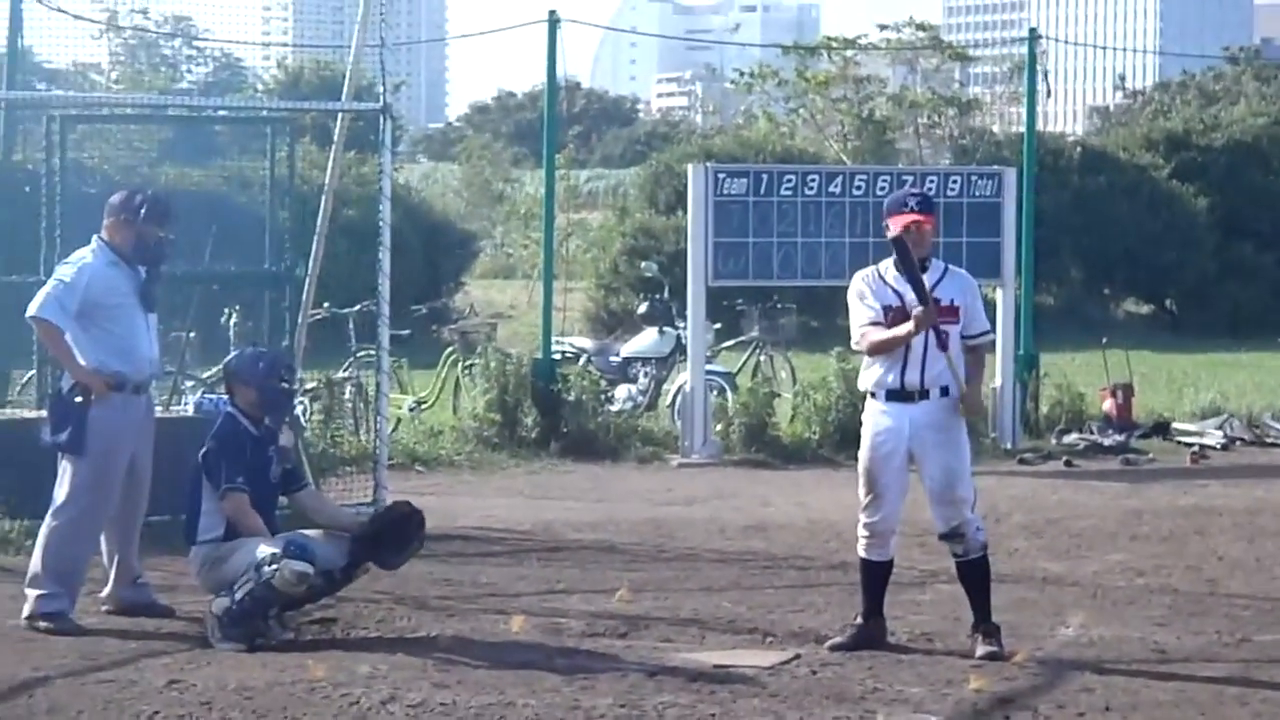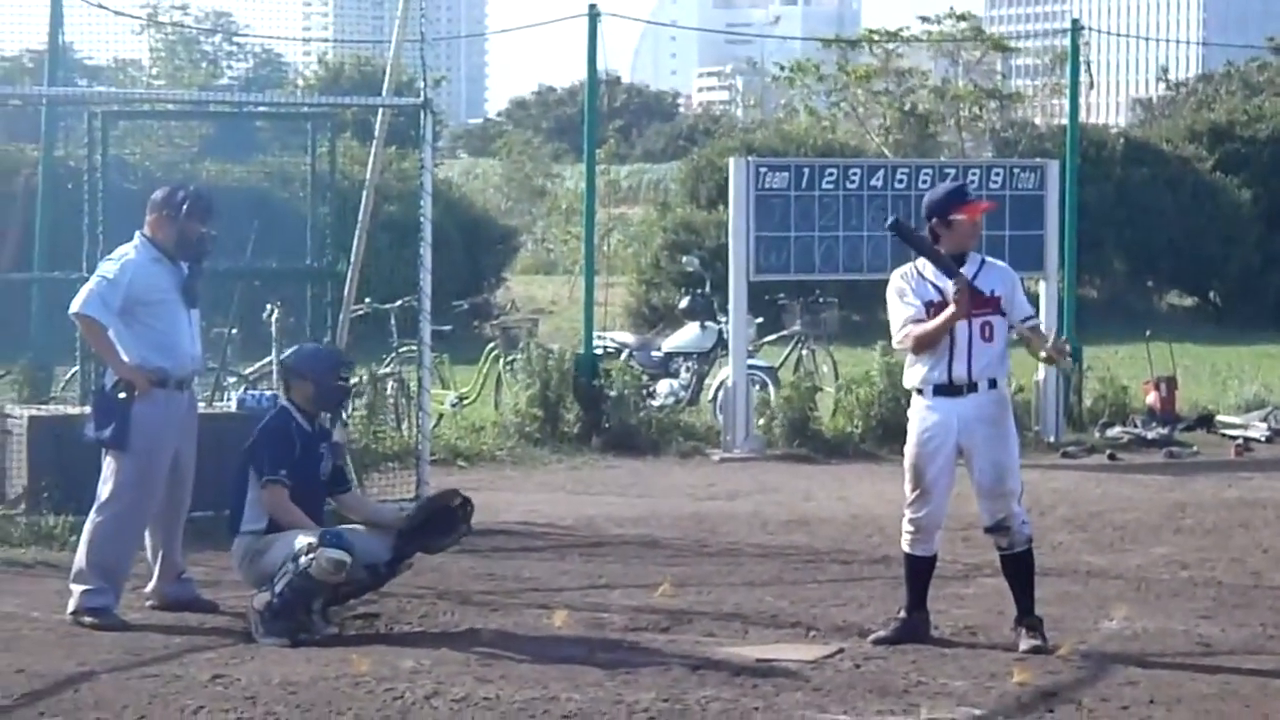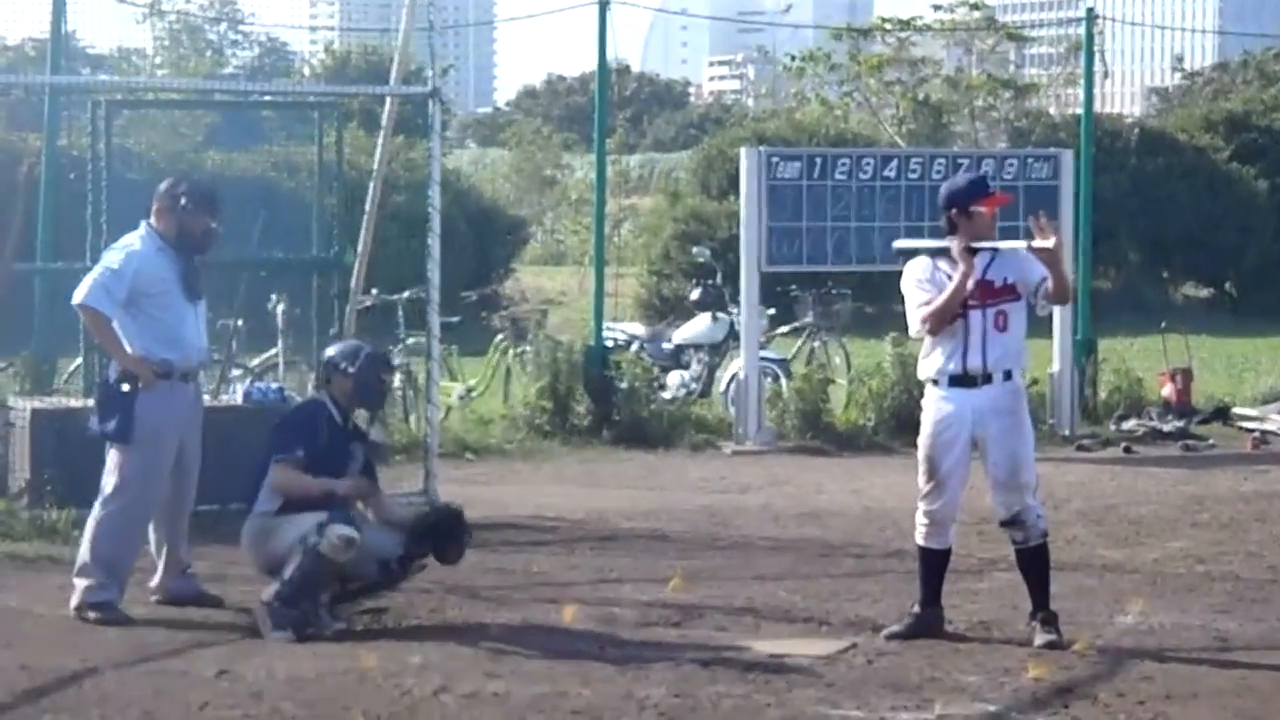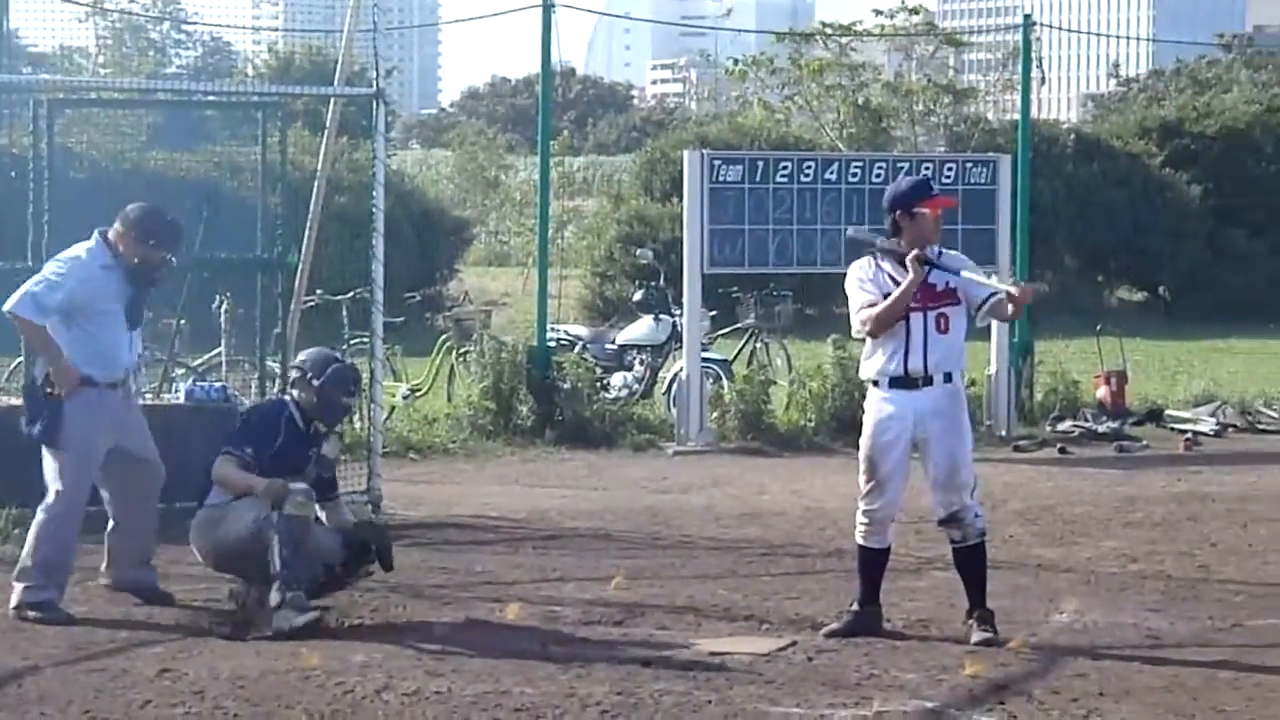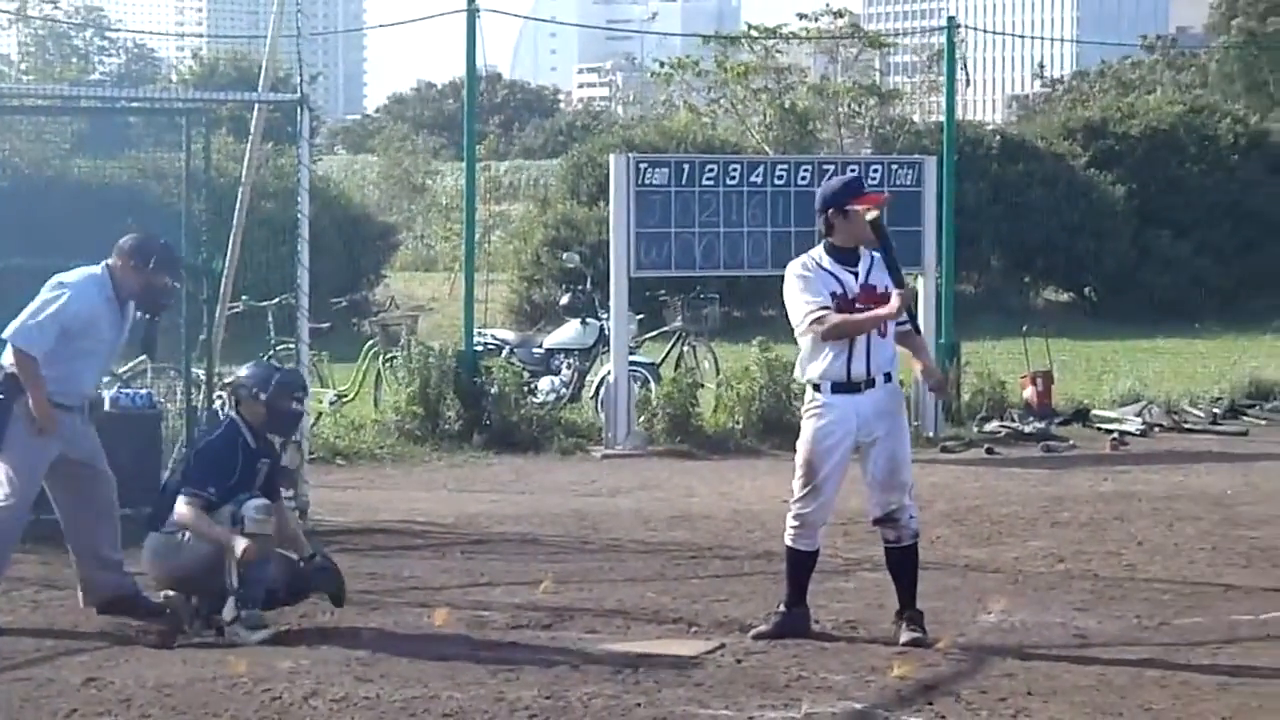
dt=0.4s
person 1, frame 1
left shoulder: (960, 283)
right shoulder: (867, 282)
left elbow: (977, 346)
right elbow: (869, 343)
left wrist: (974, 389)
right wrist: (910, 328)
left hip: (940, 410)
right hip: (884, 412)
left knee: (960, 519)
right knee: (876, 521)
left ankle: (984, 627)
right ankle: (871, 622)
person 1, frame 2
left shoulder: (999, 275)
right shoulder: (907, 279)
left elbow: (1025, 329)
right elbow: (913, 342)
left wrist: (1046, 349)
right wrist: (953, 311)
left hip: (987, 403)
right hip: (931, 407)
left knee: (1007, 513)
right knee: (921, 515)
left ankle: (1028, 620)
right ankle: (915, 616)
person 1, frame 3
left shoulder: (1013, 261)
right shoulder: (922, 268)
left elbow: (1059, 296)
right elbow: (931, 324)
left wrist: (1053, 260)
right wrist: (964, 273)
left hip: (1002, 394)
right hip: (946, 398)
left knee: (1021, 506)
right knee: (936, 508)
left ankle: (1042, 614)
right ankle: (928, 611)
person 1, frame 4
left shoulder: (956, 266)
right shoulder: (865, 270)
left elbow: (996, 309)
right elbow: (872, 325)
left wrist: (1016, 303)
right wrist: (910, 281)
left hip: (942, 397)
right hip: (887, 400)
left knee: (960, 506)
right knee: (875, 508)
left ankle: (979, 613)
right ankle: (867, 609)
person 1, frame 5
left shoulder: (883, 267)
right shoulder: (804, 271)
left elbow: (903, 329)
right elbow: (825, 328)
left wrist: (929, 368)
right wrist: (884, 312)
left hip: (883, 398)
right hip: (829, 402)
left knee: (896, 507)
right knee: (808, 509)
left ankle: (909, 614)
right ankle: (794, 610)
person 2, frame 1
left shoulder: (136, 272)
right shoulder: (86, 267)
right elbow: (42, 316)
right wrist: (80, 373)
left hip: (139, 400)
right hip: (100, 404)
left knee: (129, 503)
right knee: (81, 502)
left ankle: (126, 588)
right ankle: (46, 599)
person 2, frame 2
left shoulder: (178, 268)
right shoulder: (128, 263)
right elbow: (85, 312)
right wrist: (123, 369)
left hip: (181, 396)
right hip: (142, 400)
left knee: (173, 498)
right knee: (124, 499)
left ankle: (170, 584)
right ankle: (91, 596)
person 2, frame 3
left shoulder: (183, 259)
right shoulder: (133, 253)
right elbow: (88, 303)
right wrist: (127, 361)
left hip: (187, 388)
right hip: (148, 391)
left knee: (178, 492)
right knee: (129, 493)
left ankle: (174, 580)
right ankle: (95, 591)
person 2, frame 4
left shoulder: (128, 273)
right shoulder: (76, 266)
right elbow: (21, 310)
left wrist: (128, 369)
right wrist: (59, 364)
left hip: (118, 393)
right hip: (77, 397)
left knee: (144, 477)
right knee: (67, 495)
left ankle: (132, 570)
right ankle: (34, 594)
person 2, frame 5
left shoulder: (122, 303)
right shoulder: (76, 292)
left wrist: (88, 399)
right wrist: (39, 399)
left hip: (72, 413)
left knee: (97, 496)
left ankle: (110, 590)
person 3, frame 1
left shoulder: (273, 436)
right shoulder: (229, 436)
left elbow: (305, 500)
right elbow: (237, 510)
left wrist: (364, 527)
right wrist: (280, 552)
left hip: (261, 546)
right hip: (217, 555)
left knee: (351, 552)
right knee: (296, 562)
left ankle: (266, 609)
right ankle: (227, 614)
person 3, frame 2
left shoulder: (321, 435)
right shoulder: (277, 429)
left elbow: (349, 501)
right elbow: (276, 504)
left wrist: (406, 520)
right wrist: (325, 538)
left hip: (303, 541)
right hip: (259, 548)
left knee: (393, 548)
right knee: (333, 550)
left ankle: (308, 604)
right ankle: (269, 609)
person 3, frame 3
left shoulder: (355, 436)
right shoulder: (306, 417)
left elbow: (374, 502)
right elbow: (279, 480)
left wrist: (419, 520)
right wrist: (335, 486)
left hip: (319, 533)
right hip: (268, 534)
left knee: (408, 548)
right knee: (341, 529)
left ankle: (318, 598)
right ankle: (278, 604)
person 3, frame 4
left shoulder: (318, 440)
right shoulder: (267, 417)
left elbow: (331, 506)
right elbow: (220, 471)
left wrist: (357, 529)
right wrist: (259, 484)
left hip: (261, 538)
right hip: (216, 529)
left knee: (356, 552)
right knee: (295, 494)
left ankle: (259, 595)
right ankle: (287, 602)
person 3, frame 5
left shoulder: (263, 448)
right shoulder: (221, 444)
left elbow: (277, 509)
right elbow: (184, 511)
left wrist: (310, 557)
right wrist: (234, 542)
left hip: (209, 556)
right hip: (169, 551)
left knee: (301, 579)
right knee: (253, 508)
left ankle: (199, 606)
right ankle: (241, 616)
